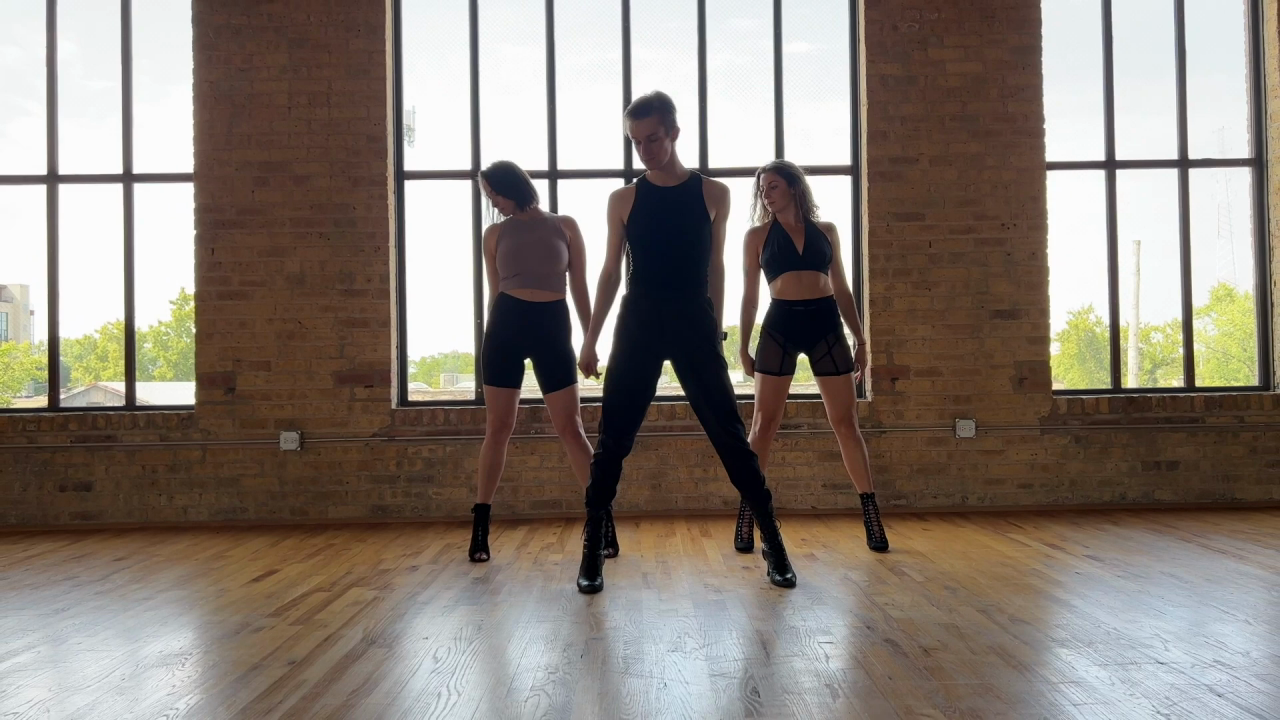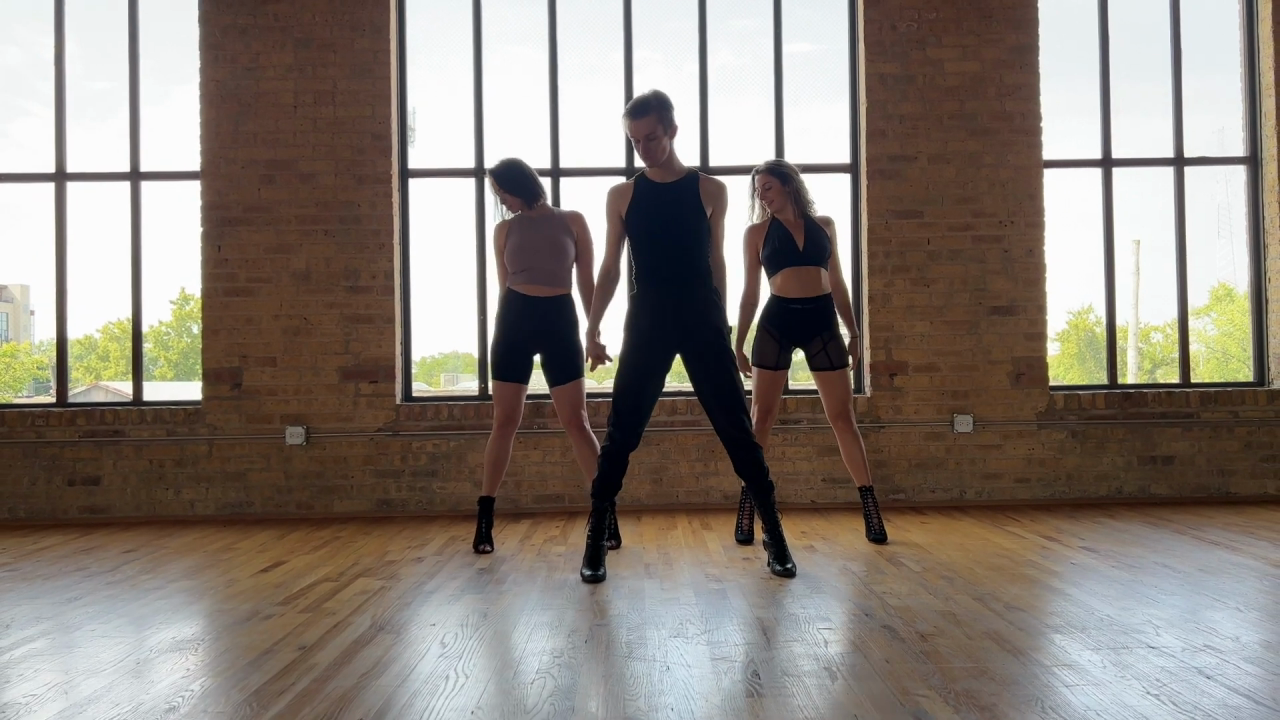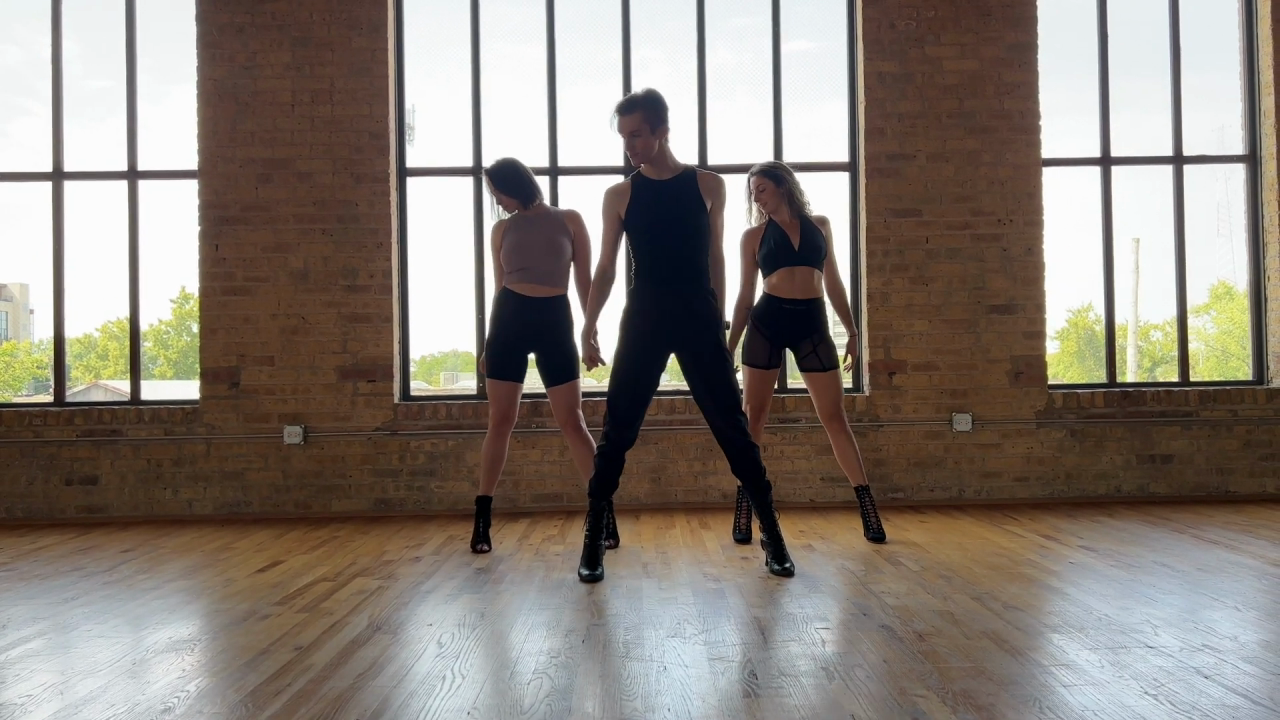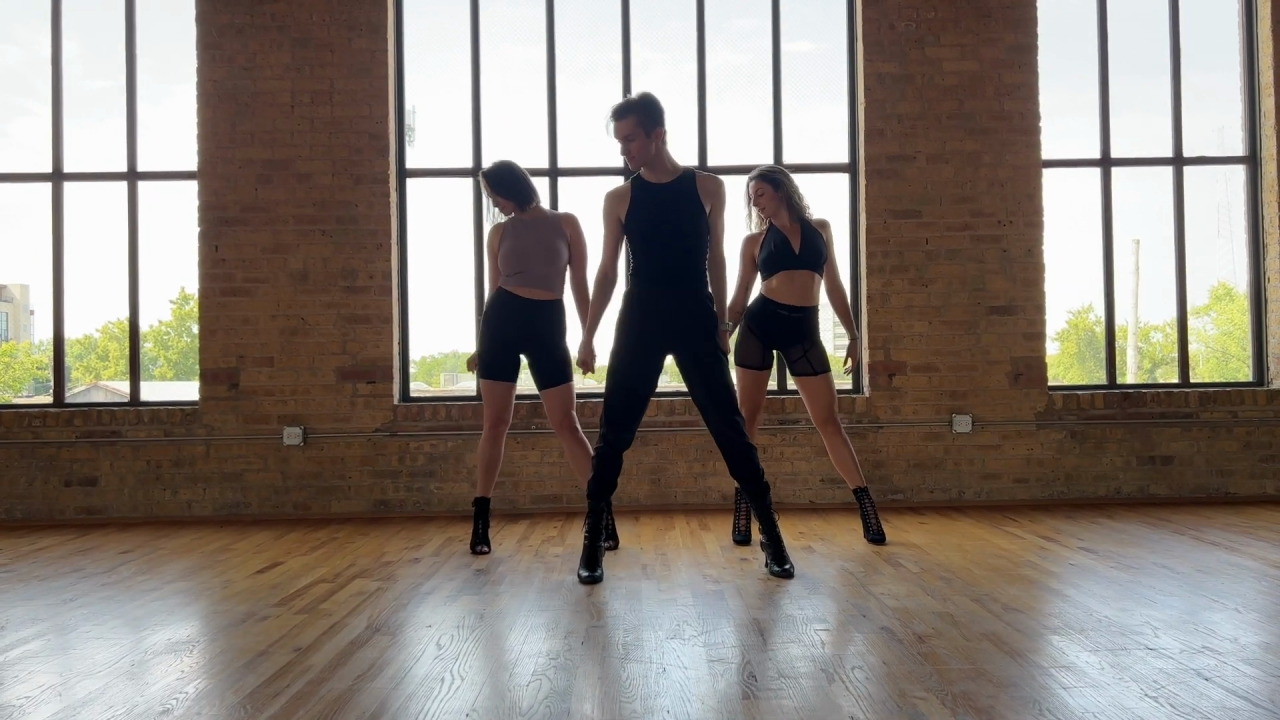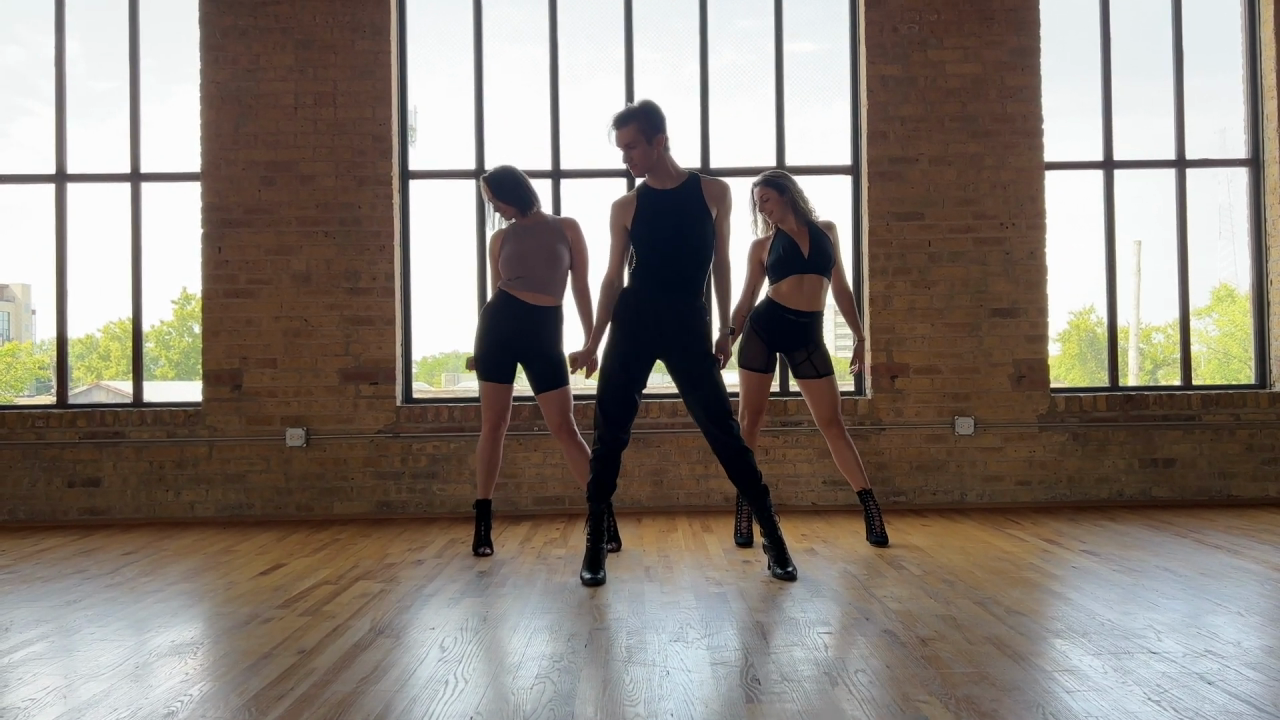
dt=1s
person 1, frame 1
left shoulder: (713, 194)
right shoulder: (623, 200)
left elbow: (714, 266)
right elbow: (611, 272)
left wrist: (718, 331)
right wrist: (591, 338)
left hip: (695, 322)
right hip: (639, 321)
left knee: (728, 434)
right knee: (614, 436)
left ankle: (772, 541)
right ankle: (592, 549)
person 1, frame 2
left shoulder: (710, 191)
right shoulder: (622, 196)
left elbow: (716, 261)
right elbow: (611, 267)
left wrist: (723, 324)
right wrist: (592, 325)
left hip: (702, 317)
right hip: (647, 318)
left knee: (735, 427)
right knee: (623, 428)
left ankle: (774, 533)
right ankle: (595, 539)
person 1, frame 3
left shoulder: (708, 186)
right shoulder: (619, 195)
left elbow: (715, 258)
right elbow: (606, 267)
left wrist: (720, 322)
right wrist: (588, 328)
left hip: (698, 316)
right hip: (645, 316)
left knee: (731, 426)
right knee: (618, 427)
left ankle: (771, 532)
right ankle: (593, 538)
person 1, frame 4
left shoulder: (708, 188)
right shoulder: (619, 198)
left elbow: (716, 259)
right elbow: (608, 270)
left wrist: (723, 324)
right wrist: (587, 336)
left hip: (696, 318)
right hip: (641, 317)
left knee: (728, 427)
right knee: (615, 429)
left ankle: (771, 534)
right ankle: (592, 540)
person 1, frame 5
left shoulder: (713, 192)
right shoulder: (625, 207)
left elbow: (721, 263)
right elbow: (614, 277)
left wrist: (725, 328)
right wrist: (593, 343)
left hip: (689, 323)
right hip: (633, 320)
left knee: (723, 429)
right knee: (610, 431)
left ankle: (772, 536)
right ankle: (595, 543)
person 2, frame 1
left shoulder: (564, 226)
right shoulder: (494, 234)
left elbow: (579, 285)
right elbow: (495, 290)
right wrist: (491, 342)
left hip: (552, 329)
right hip: (506, 325)
left knee: (570, 430)
right knee: (498, 429)
left ankle: (603, 521)
right ankle: (480, 528)
person 2, frame 2
left shoulder: (572, 221)
right shoulder: (505, 229)
left elbow: (586, 279)
right elbow: (504, 285)
right wrist: (498, 336)
left hip: (559, 322)
right hip: (514, 321)
left knee: (575, 423)
right knee: (504, 423)
left ankle: (607, 513)
right ankle: (485, 520)
person 2, frame 3
left shoulder: (568, 221)
right shoulder: (502, 229)
left elbow: (584, 279)
right elbow: (500, 286)
right wrist: (488, 343)
left hip: (554, 322)
right hip: (509, 320)
left knee: (571, 423)
right knee: (500, 422)
left ankle: (605, 513)
right ankle: (482, 520)
person 2, frame 4
left shoulder: (565, 223)
right shoulder: (499, 232)
left elbow: (579, 282)
right elbow: (494, 288)
right wrist: (480, 345)
left hip: (547, 326)
right hip: (503, 321)
left knee: (566, 425)
right knee: (495, 423)
left ankle: (603, 513)
right ankle: (480, 521)
person 2, frame 5
left shoulder: (567, 228)
right shoulder: (501, 238)
left elbow: (581, 287)
right elbow: (496, 291)
left wrist: (593, 340)
right wrist: (481, 347)
left hip: (544, 332)
right hip: (501, 324)
left knee: (564, 429)
right knee: (493, 425)
left ankle: (605, 517)
right ankle: (482, 524)
person 3, frame 1
left shoulder: (826, 231)
right shoulder: (757, 236)
left elbow: (842, 290)
right elbow: (750, 295)
left wrist: (861, 339)
right wrist: (743, 346)
left hip: (826, 329)
right hip: (779, 328)
left knee: (845, 423)
right knee: (764, 423)
left ankle: (872, 516)
right ankle: (746, 518)
person 3, frame 2
left shoulder: (824, 225)
right shoulder: (757, 233)
left elbow: (837, 283)
right elbow: (750, 293)
left wrist: (853, 332)
right wrist: (738, 344)
left hip: (822, 325)
right hip: (776, 323)
left knee: (842, 418)
right knee: (761, 417)
left ankle: (871, 508)
right ankle: (747, 510)
person 3, frame 3
left shoulder: (819, 225)
right shoulder: (753, 236)
left elbow: (834, 282)
right elbow: (745, 294)
left wrist: (852, 331)
right wrist: (729, 347)
left hip: (813, 326)
right hip: (767, 323)
left knee: (834, 417)
right knee: (753, 416)
left ankle: (867, 506)
right ankle: (743, 510)
person 3, frame 4
left shoulder: (820, 228)
right shoulder: (754, 241)
left elbow: (834, 286)
right elbow: (739, 298)
left wrist: (853, 335)
left hip: (804, 331)
right hip: (759, 326)
left knee: (828, 421)
right knee: (747, 417)
left ankle: (866, 506)
right ankle: (742, 510)
person 3, frame 5
left shoulder: (827, 231)
right shoulder: (762, 245)
left elbow: (841, 288)
right elbow: (745, 303)
left wrist: (860, 335)
left hip: (808, 336)
right hip: (765, 328)
left knee: (832, 424)
right knee: (749, 419)
left ankle: (871, 510)
right ankle: (744, 512)
